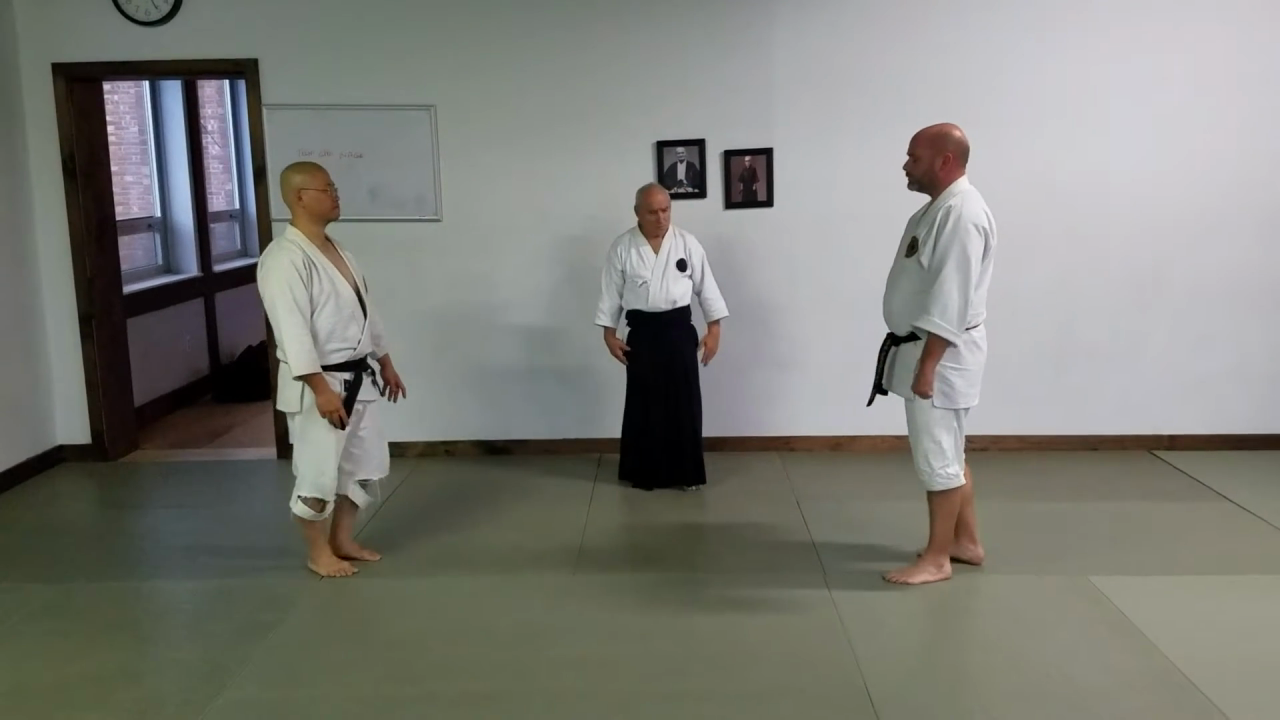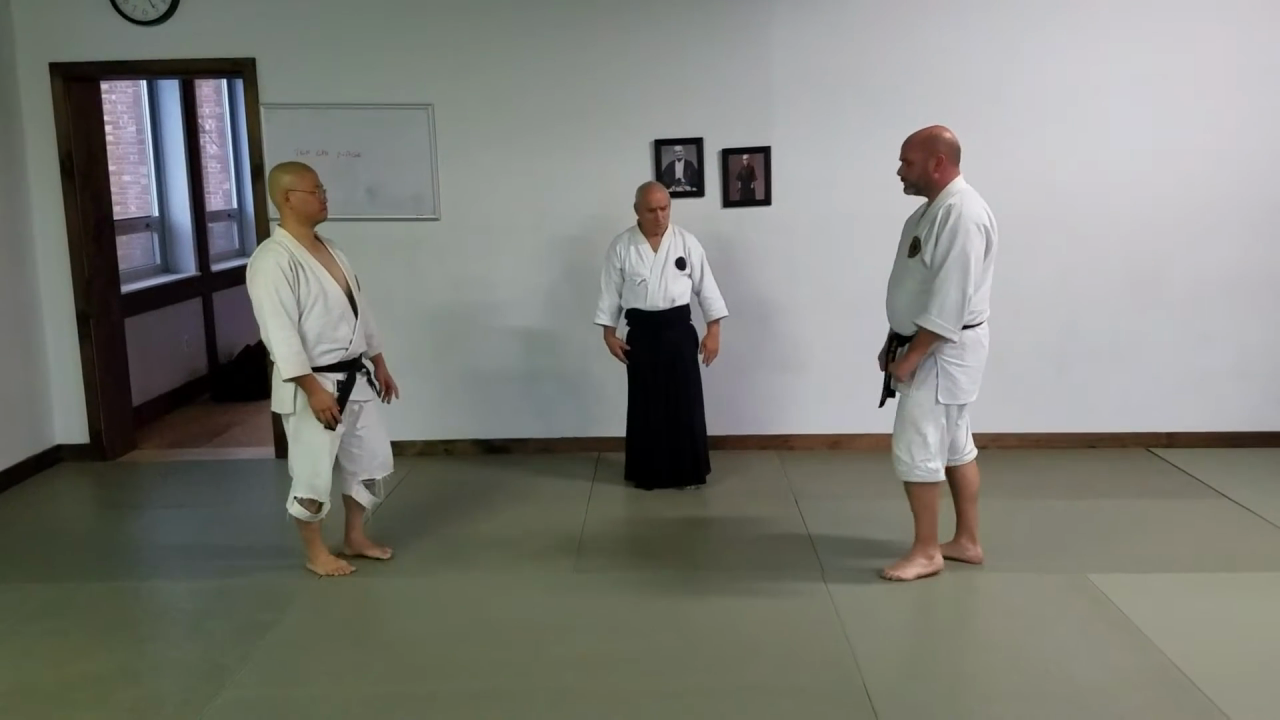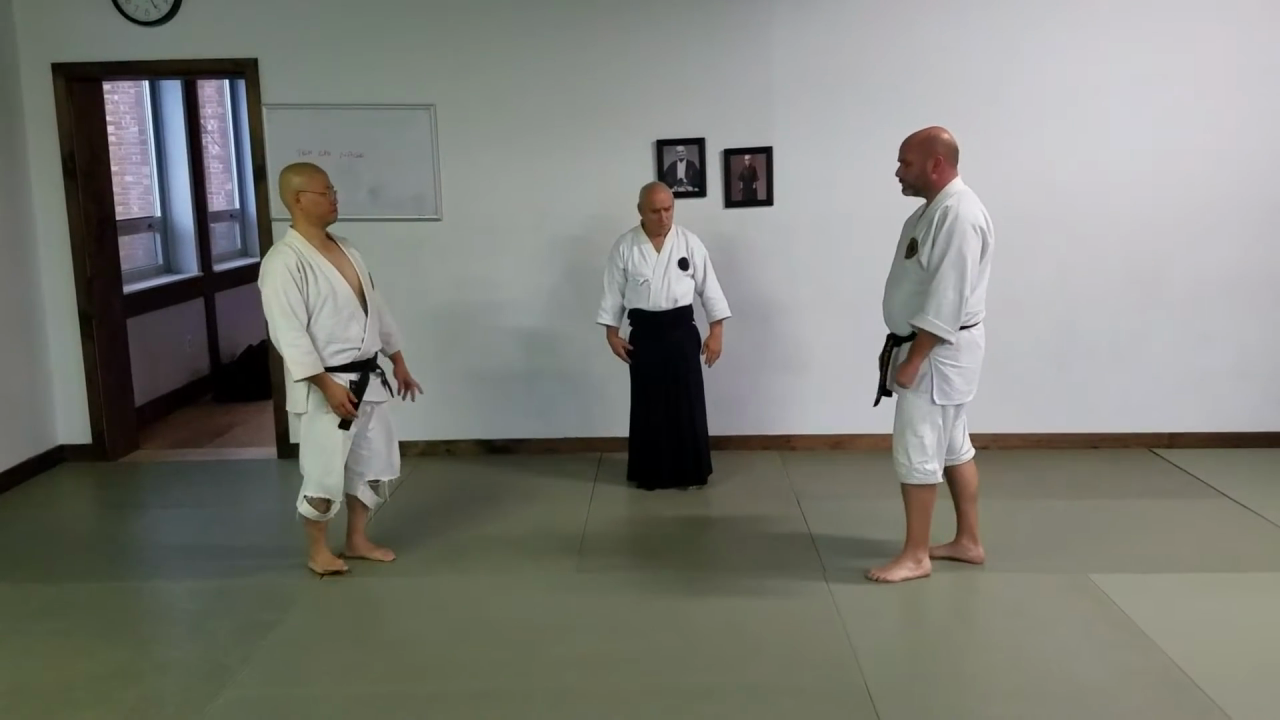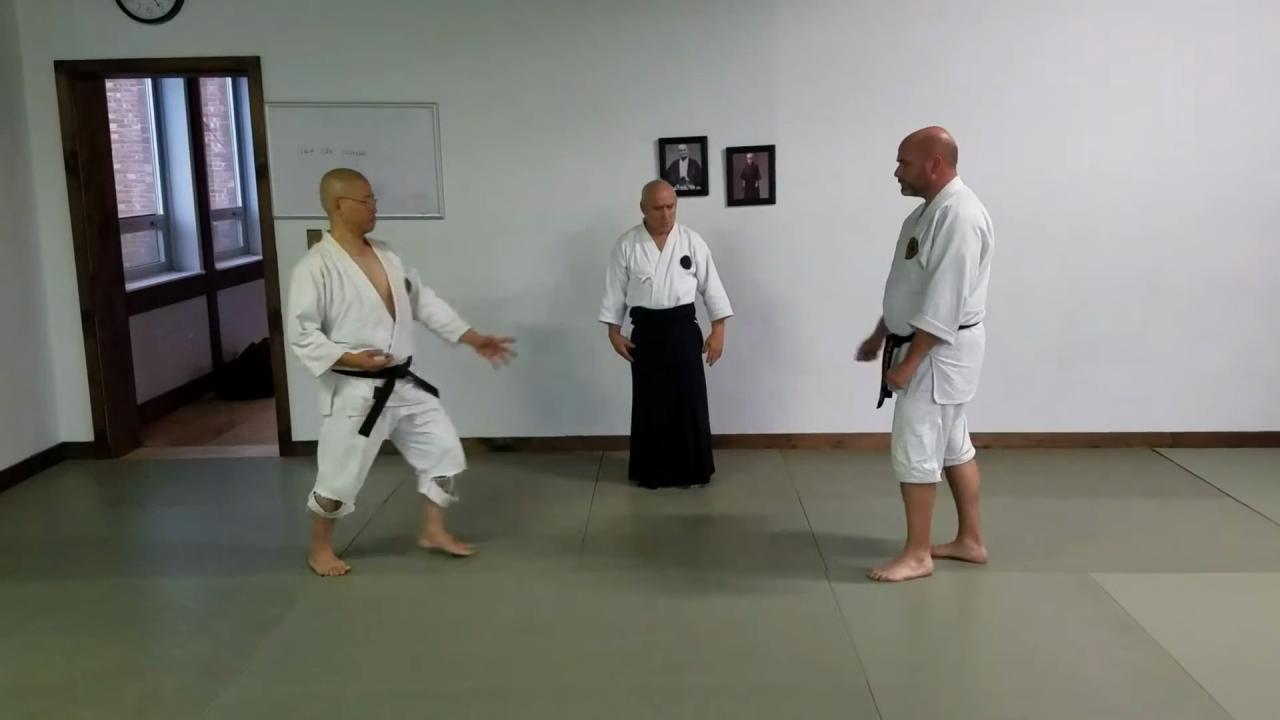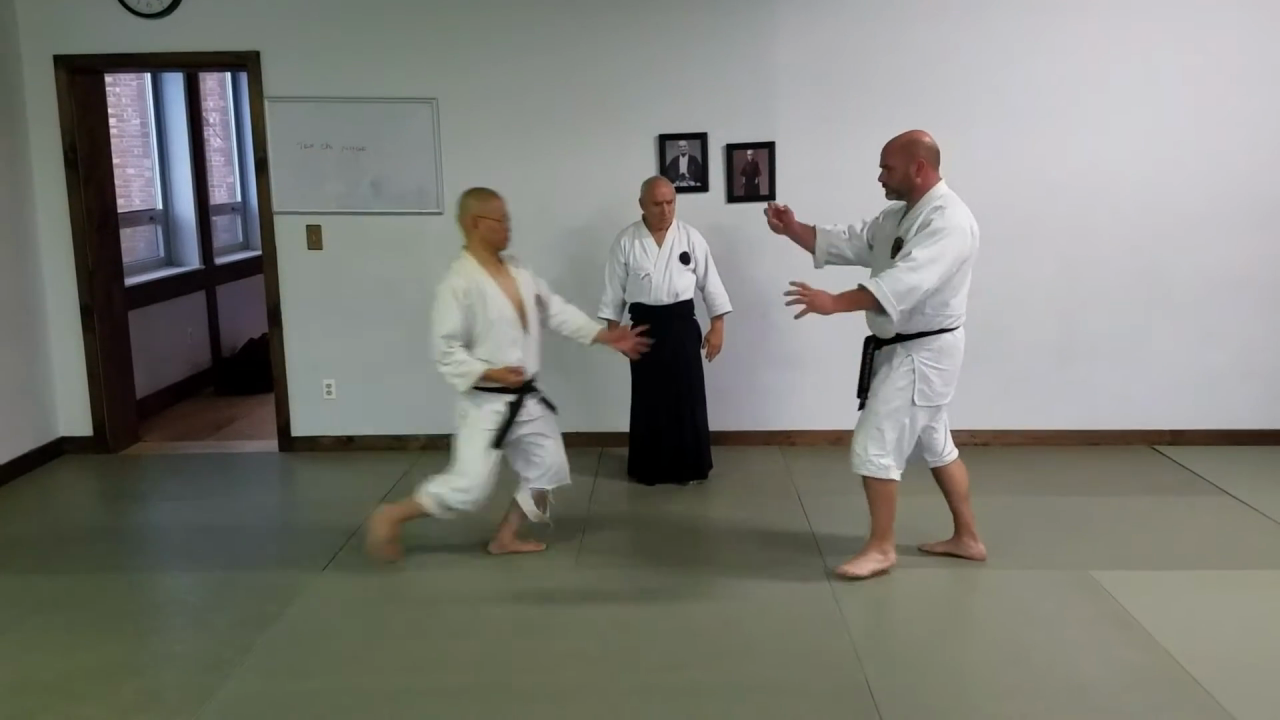
dt=0.4s
person 1, frame 1
left shoulder: (961, 213)
right shoulder: (939, 208)
left elbow: (950, 301)
left wrist: (927, 367)
right wrist: (919, 359)
left hip: (941, 353)
right hip: (924, 348)
left knee: (937, 456)
right knee: (945, 450)
left ankle: (936, 559)
right ankle: (966, 542)
person 1, frame 2
left shoulder: (960, 213)
right shoulder: (934, 209)
left elbow: (949, 300)
left wrist: (913, 355)
right wrist: (894, 343)
left hip: (942, 351)
right hip: (925, 346)
left knee: (917, 450)
right knee: (953, 446)
left ankle: (925, 552)
right ankle: (967, 541)
person 1, frame 3
left shoulder: (958, 215)
right shoulder: (933, 210)
left elbow: (945, 302)
left wrist: (911, 361)
right wrist: (897, 349)
left hip: (938, 352)
right hip: (924, 348)
left knee: (917, 451)
right knee: (952, 446)
left ankle: (915, 555)
right ankle: (968, 541)
person 1, frame 4
left shoulder: (958, 214)
right shoulder: (929, 211)
left elbow: (945, 302)
left wrist: (907, 363)
right wrist: (880, 334)
left hip: (939, 353)
right hip: (927, 349)
left knee: (915, 451)
right knee: (951, 445)
left ankle: (918, 555)
right ankle: (970, 540)
person 1, frame 5
left shoulder: (949, 219)
right shoulder: (898, 215)
left elbow: (907, 281)
right elbow: (846, 242)
left wrist: (834, 302)
right wrist: (792, 228)
left hip: (921, 353)
right hip: (904, 351)
left knee: (874, 447)
right knee: (936, 445)
left ankle: (880, 548)
right ankle: (967, 537)
person 2, frame 1
left shoulder: (335, 250)
right shoulder: (285, 258)
left elbow: (362, 310)
right elbow: (292, 330)
left wrist: (385, 363)
right wrist: (321, 388)
left hip: (356, 378)
right hip: (317, 383)
left knee: (366, 462)
right knee: (318, 471)
left ankle: (342, 538)
right ankle: (318, 552)
person 2, frame 2
left shoulder: (329, 249)
right shoulder: (273, 260)
left elbow: (357, 310)
right elbow: (280, 333)
left wrist: (379, 364)
right wrist: (313, 389)
left hip: (354, 378)
right hip: (311, 384)
left knee: (370, 460)
right knee: (313, 472)
left ankle: (356, 538)
right ankle: (316, 552)
person 2, frame 3
left shoulder: (345, 249)
right shoulder: (284, 261)
left elbow: (374, 308)
right elbow: (289, 334)
left wrist: (398, 362)
right wrist: (327, 384)
left hip: (367, 378)
right hip: (324, 385)
left knee: (376, 464)
right knee: (324, 472)
left ankle: (356, 539)
right ankle: (318, 550)
person 2, frame 4
left shoulder: (386, 255)
right shoulder: (316, 266)
left elbow: (425, 301)
right elbow: (301, 334)
left wrist: (473, 338)
right wrist: (349, 359)
left hip: (403, 382)
right hip: (356, 390)
left knee: (443, 452)
right knee: (341, 476)
left ankle: (435, 531)
right ankle: (320, 549)
person 2, frame 5
left shoulder: (516, 271)
right shoulder: (459, 283)
left elbow: (554, 308)
right elbow: (446, 352)
left wrist: (603, 335)
right wrist: (491, 375)
left hip: (525, 398)
right hip: (486, 400)
left knee: (548, 470)
right knee: (467, 489)
left ankle: (504, 537)
right ankle: (392, 518)
person 3, frame 1
left shoulder: (687, 243)
right shoulder: (622, 247)
left elbow: (706, 287)
right elbow: (612, 292)
left wrist: (714, 329)
right wrist: (610, 333)
left hip: (679, 330)
right hip: (642, 333)
left knee: (684, 403)
right knee: (644, 405)
left ankle: (686, 472)
right ankle: (646, 472)
person 3, frame 2
left shoulder: (686, 242)
right shoulder: (621, 246)
left elbow: (705, 287)
right elbow: (610, 292)
left wrist: (713, 330)
right wrist: (609, 334)
left hip: (678, 330)
right hip: (641, 333)
left knee: (685, 402)
right knee: (645, 405)
left ankle: (688, 471)
right ankle: (647, 471)
person 3, frame 3
left shoulder: (689, 242)
right shoulder: (624, 246)
left elbow: (708, 287)
right elbow: (613, 292)
left wrist: (716, 331)
right wrist: (612, 334)
left hip: (681, 331)
right hip: (644, 333)
left knee: (687, 403)
right knee: (647, 405)
left ankle: (690, 471)
right ankle: (649, 472)
person 3, frame 4
left shoulder: (692, 241)
right shoulder: (627, 244)
left elbow: (711, 286)
right elbow: (616, 290)
left wrist: (718, 330)
right wrist: (614, 332)
left hip: (683, 329)
right hip: (646, 331)
left knee: (689, 401)
right knee: (649, 403)
left ankle: (692, 470)
right ankle: (651, 470)
person 3, frame 5
left shoulder: (690, 237)
right shoulder: (626, 240)
left elbow: (709, 281)
right elbow: (614, 287)
left wrist: (717, 325)
right wrist: (613, 327)
left hip: (682, 325)
right hip: (644, 327)
left knee: (688, 397)
right knee: (648, 399)
left ankle: (690, 467)
right ankle: (648, 467)
